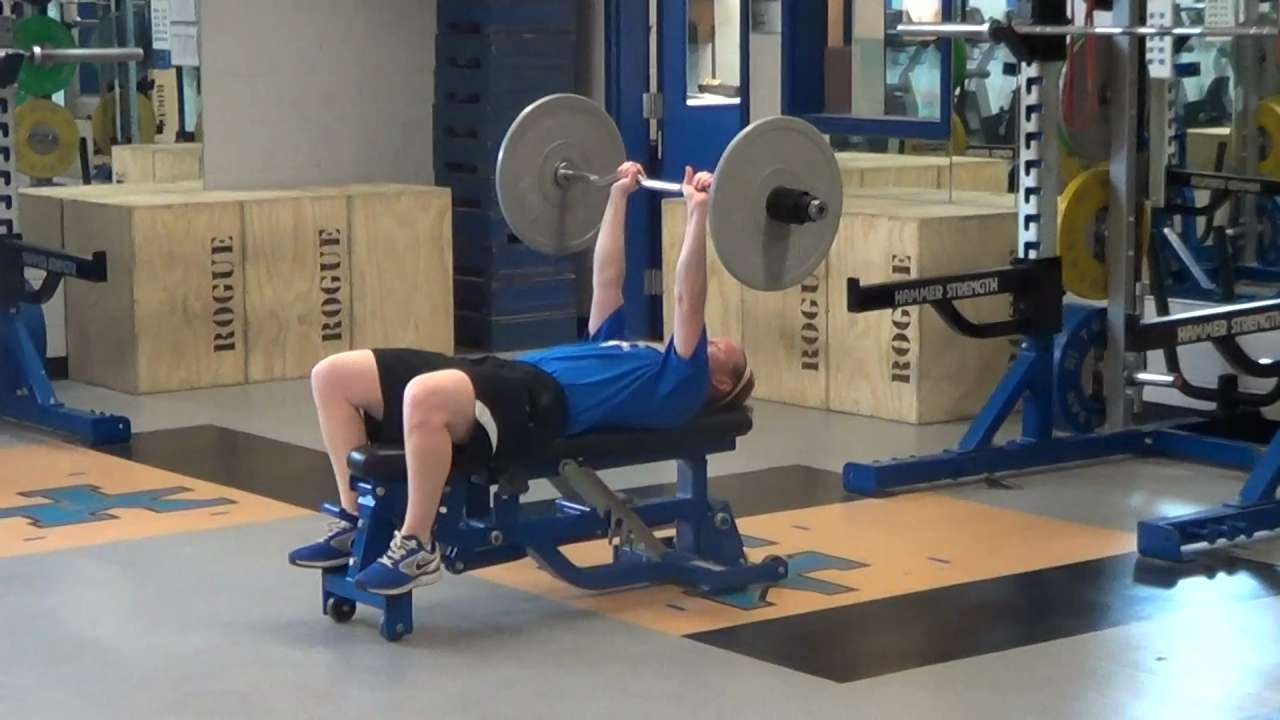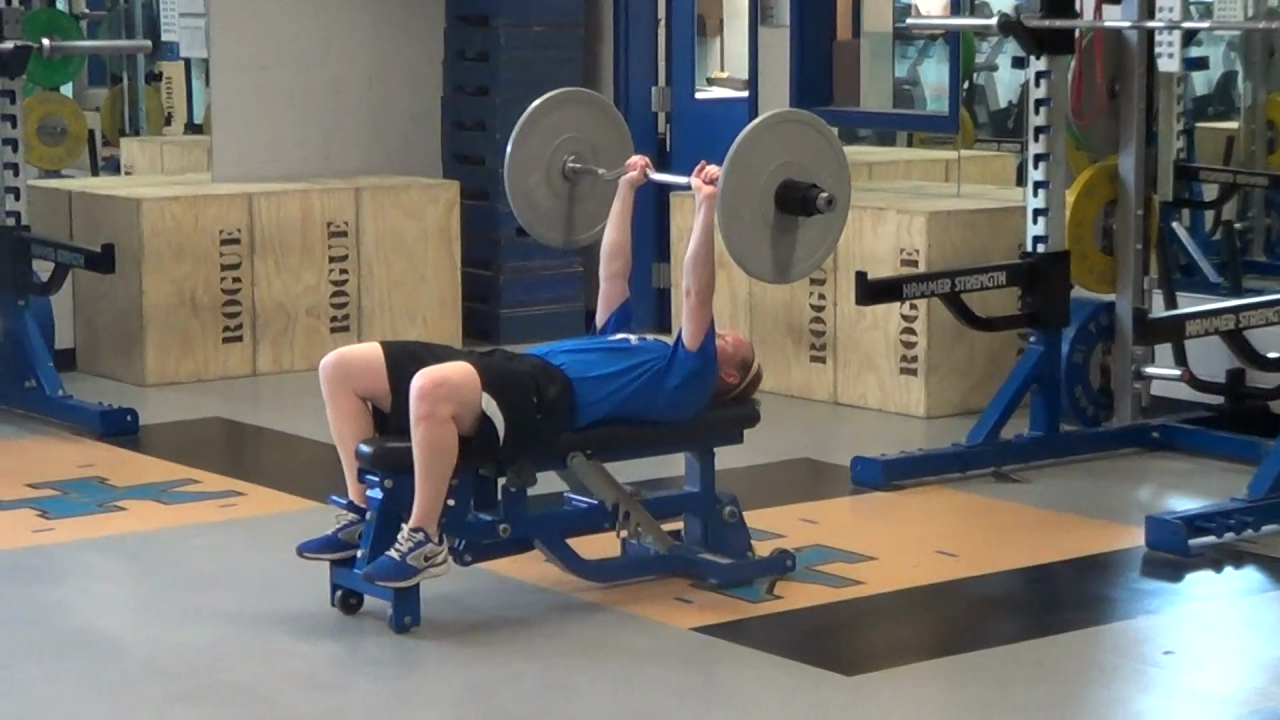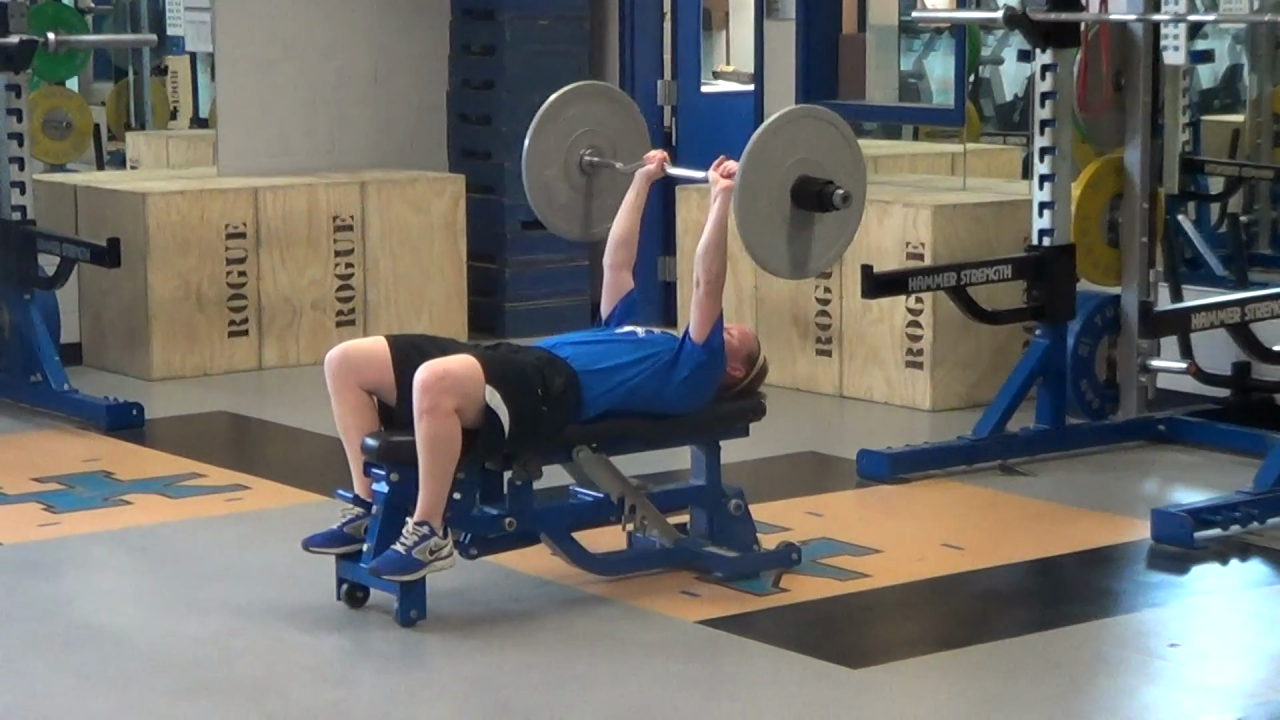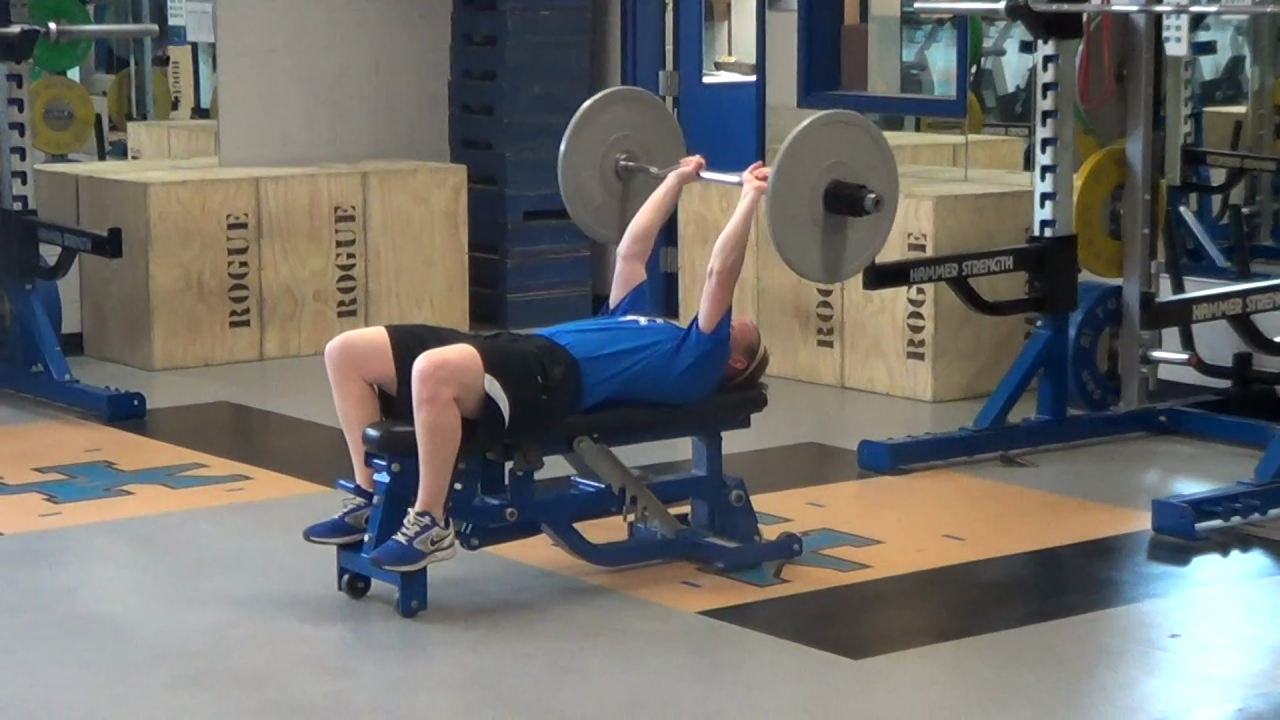
dt=0.2s
person 1, frame 1
left shoulder: (680, 388)
right shoulder: (629, 355)
left elbow: (689, 301)
right elbow: (608, 280)
left wrist: (698, 211)
right wrist: (618, 195)
left hip: (538, 404)
right hip: (503, 373)
left knee: (426, 397)
right knee: (333, 375)
left ankle: (416, 548)
right ankle: (354, 521)
person 1, frame 2
left shoulder: (686, 382)
right shoulder: (633, 346)
left elbow: (696, 295)
right elbow: (613, 273)
left wrist: (706, 204)
right wrist: (626, 188)
left hip: (543, 396)
right hip: (510, 366)
left knee: (432, 389)
right knee: (339, 367)
left ankle: (424, 540)
right ankle: (363, 514)
person 1, frame 3
left shoulder: (693, 375)
right shoulder: (637, 337)
left elbow: (707, 286)
right elbow: (617, 264)
left wrist: (721, 198)
right wrist: (641, 181)
left hip: (549, 389)
right hip: (516, 360)
left knee: (434, 382)
right knee: (346, 361)
left ankle: (428, 534)
right ankle: (368, 507)
person 1, frame 4
left shoulder: (696, 366)
right shoulder: (644, 325)
left elbow: (720, 276)
right elbow: (630, 254)
left wrist: (751, 197)
right wrist: (675, 181)
left hip: (551, 377)
right hip: (520, 350)
left knee: (434, 372)
right knee: (346, 351)
left ankle: (430, 525)
right ankle: (370, 497)
